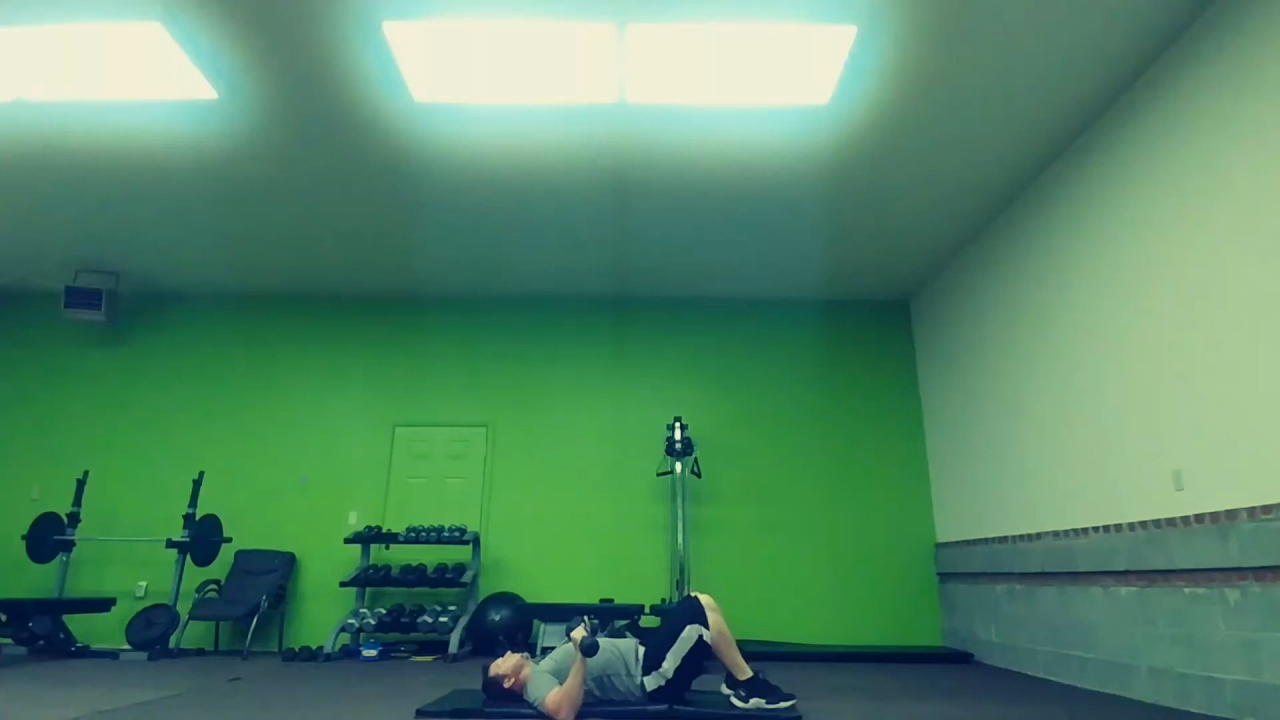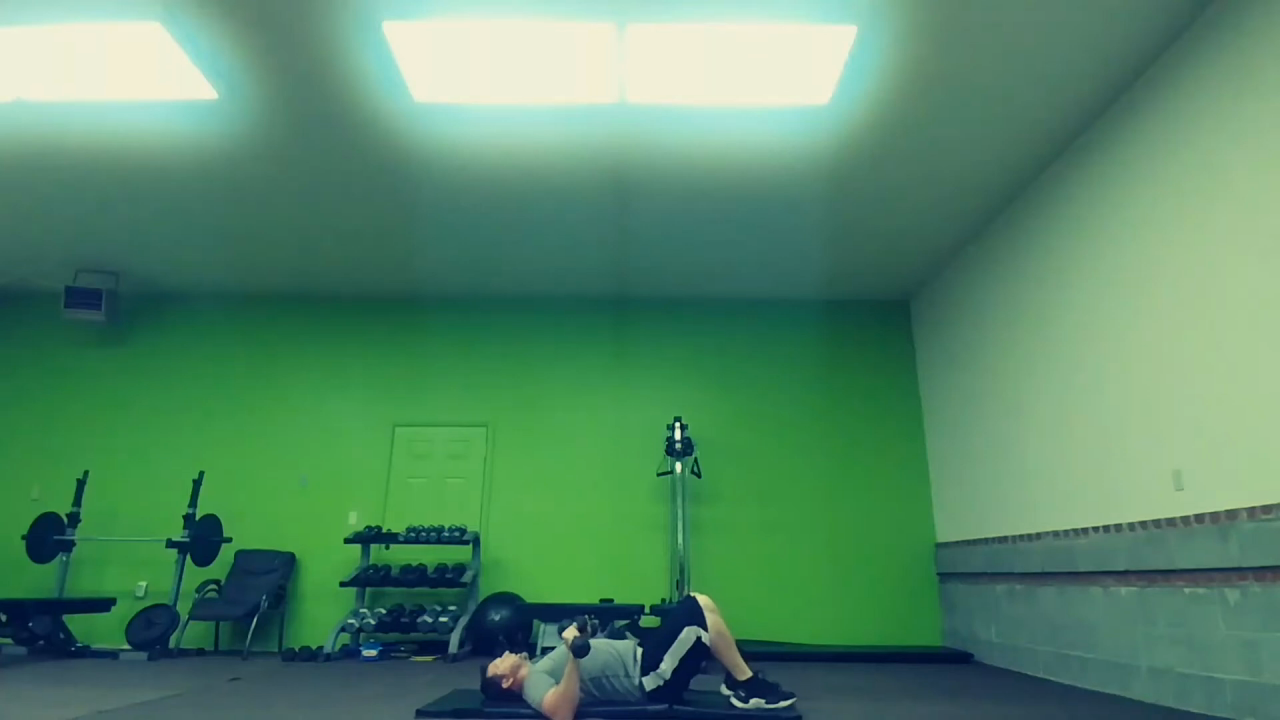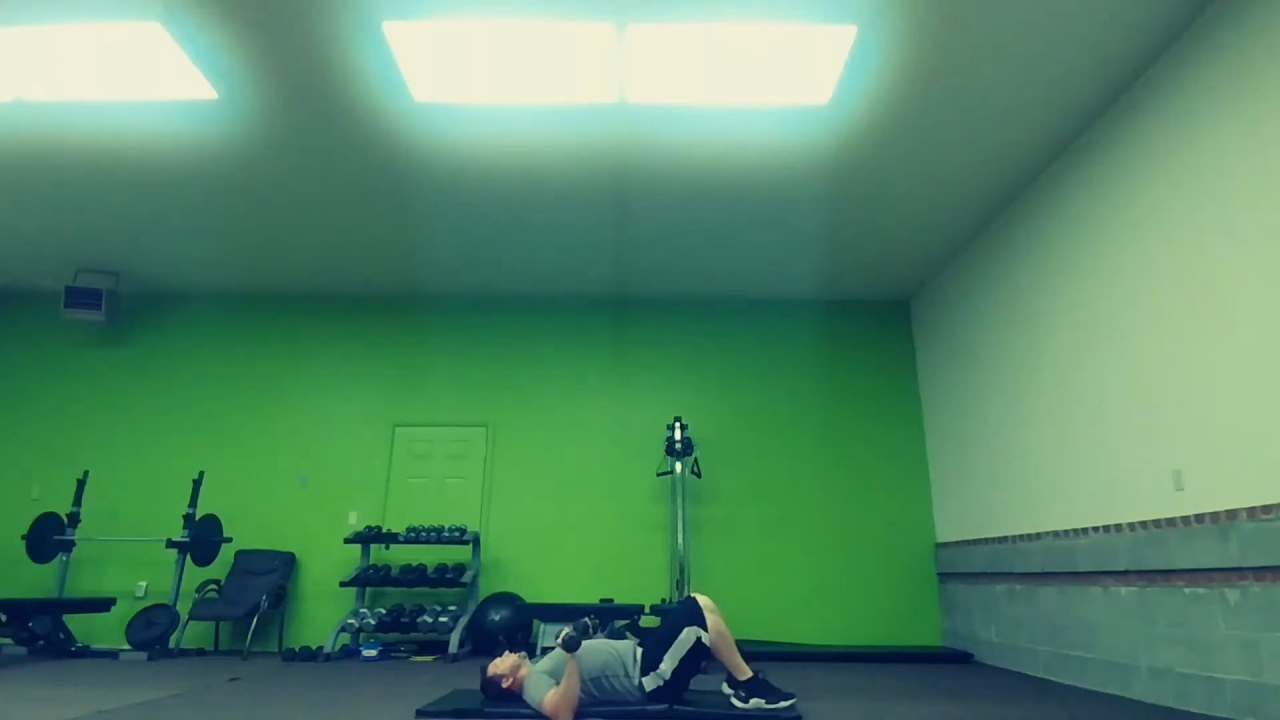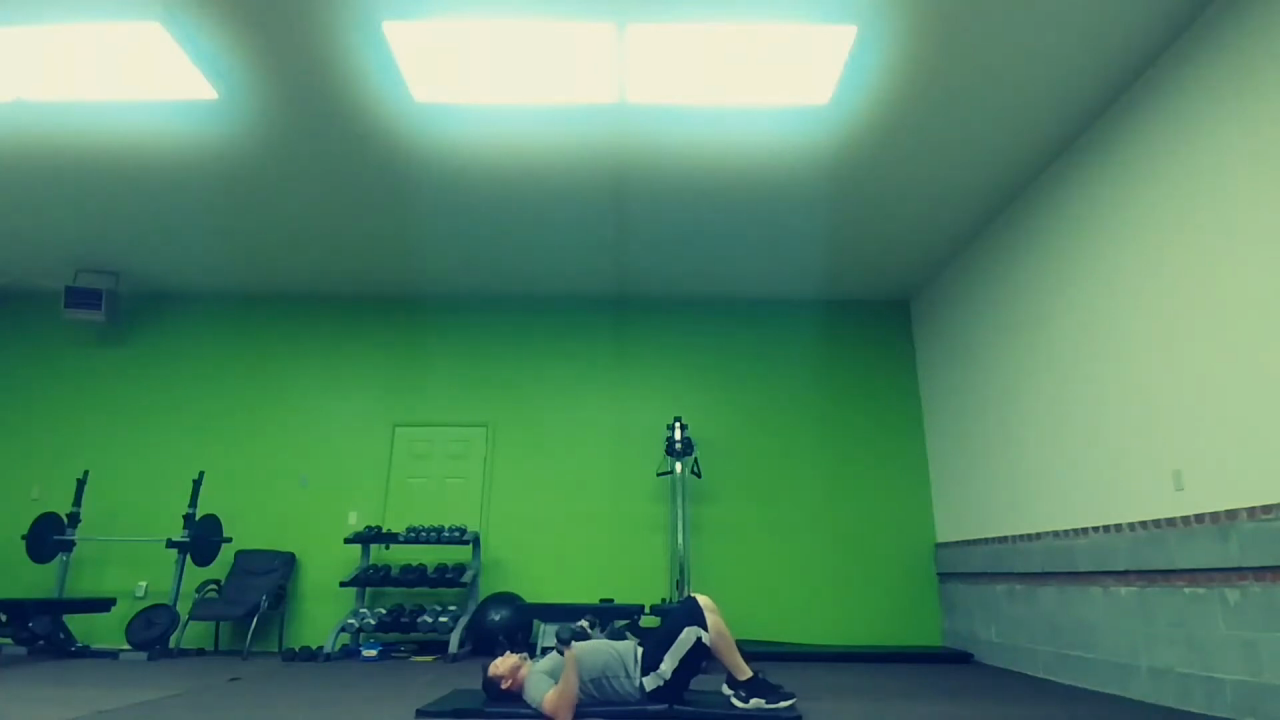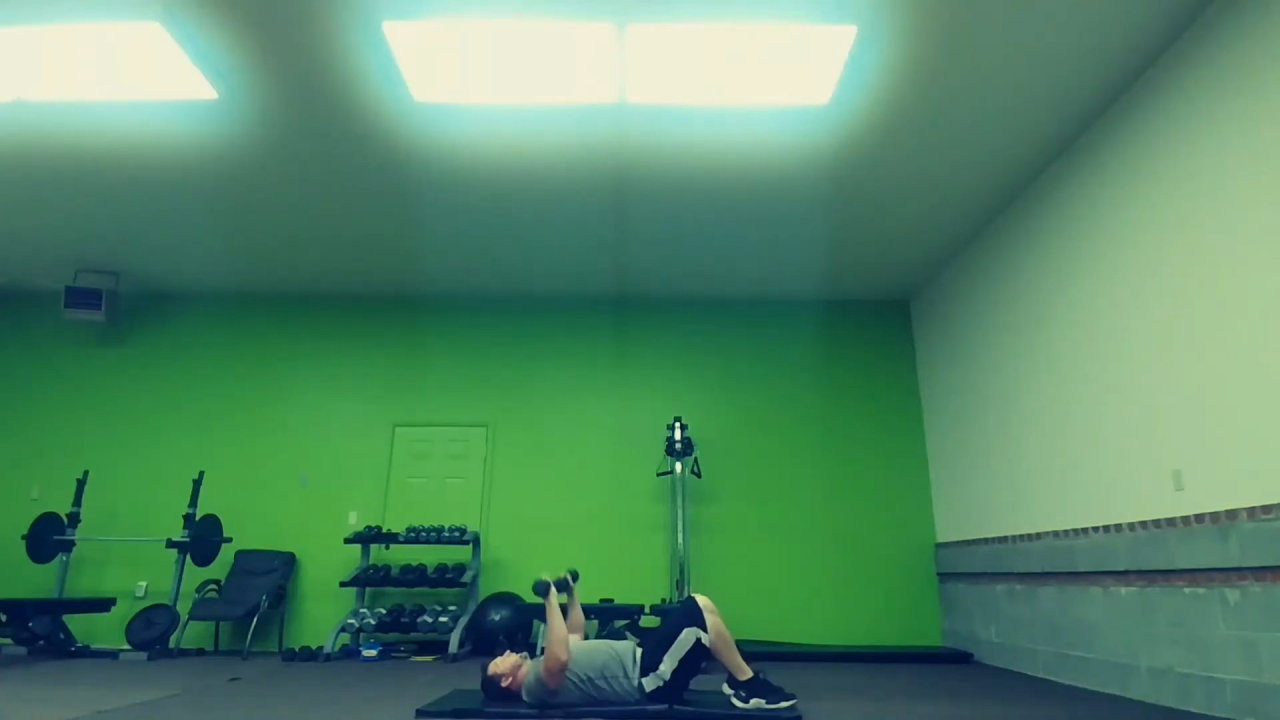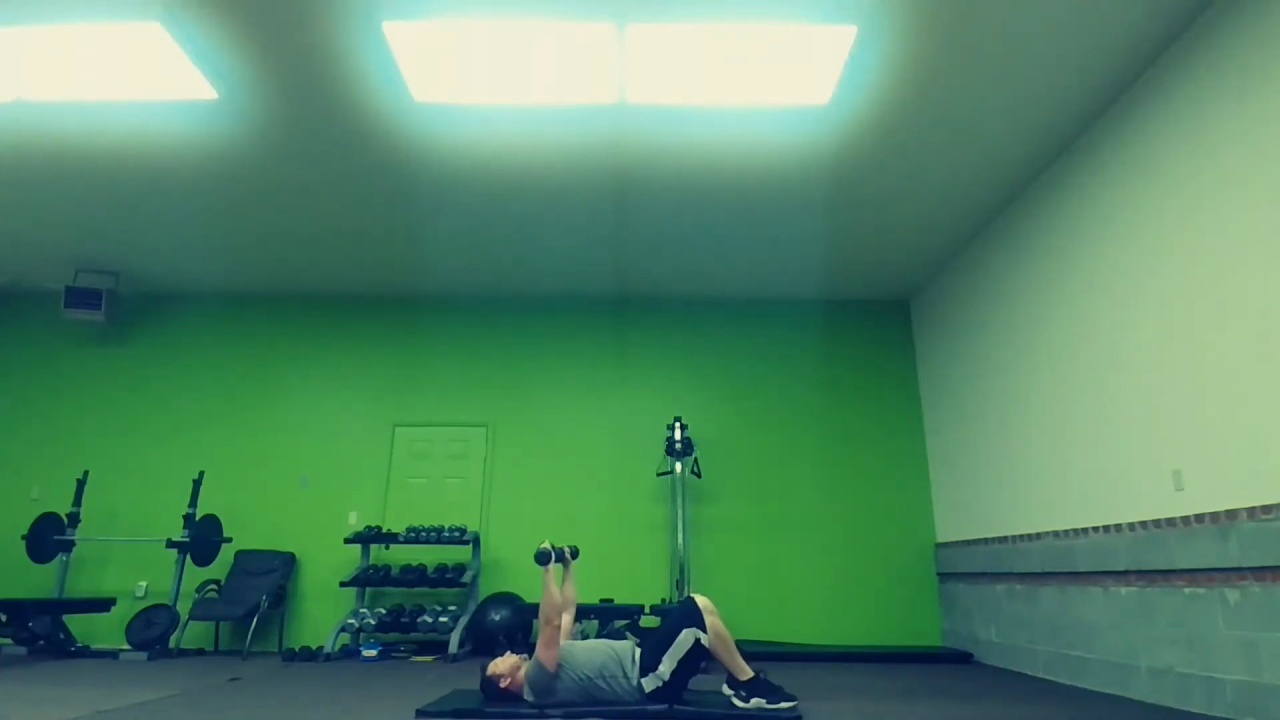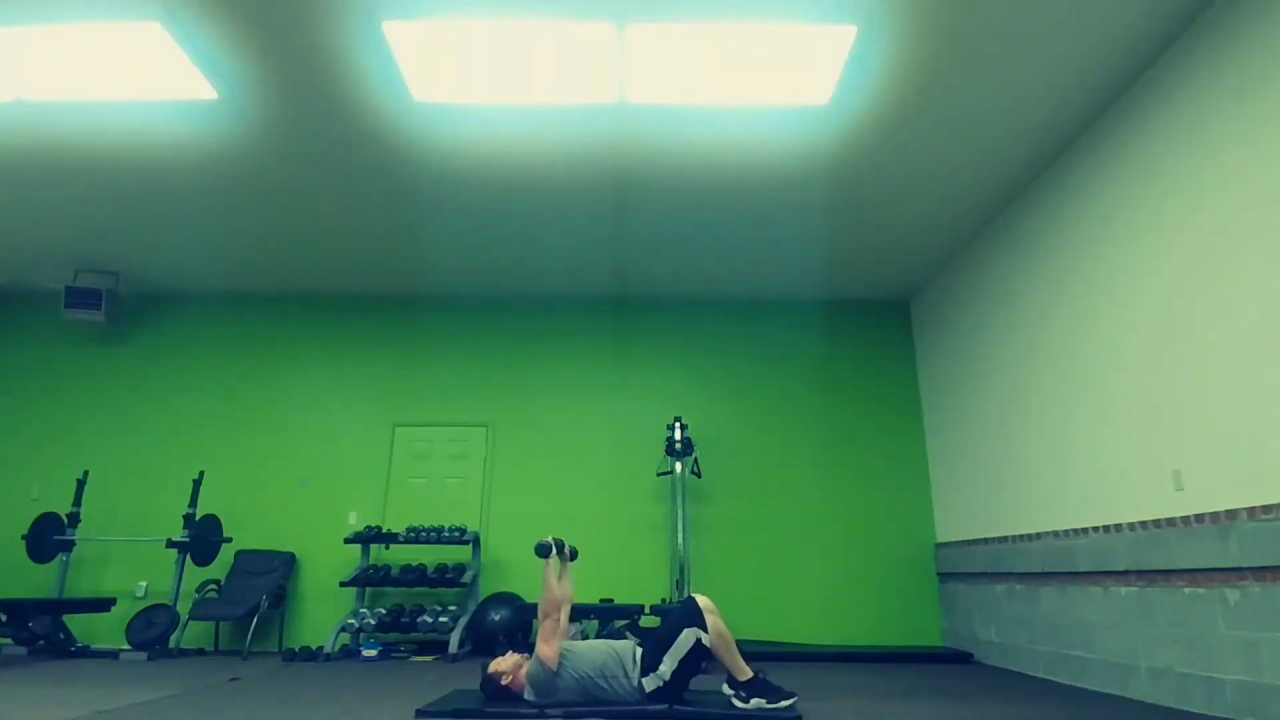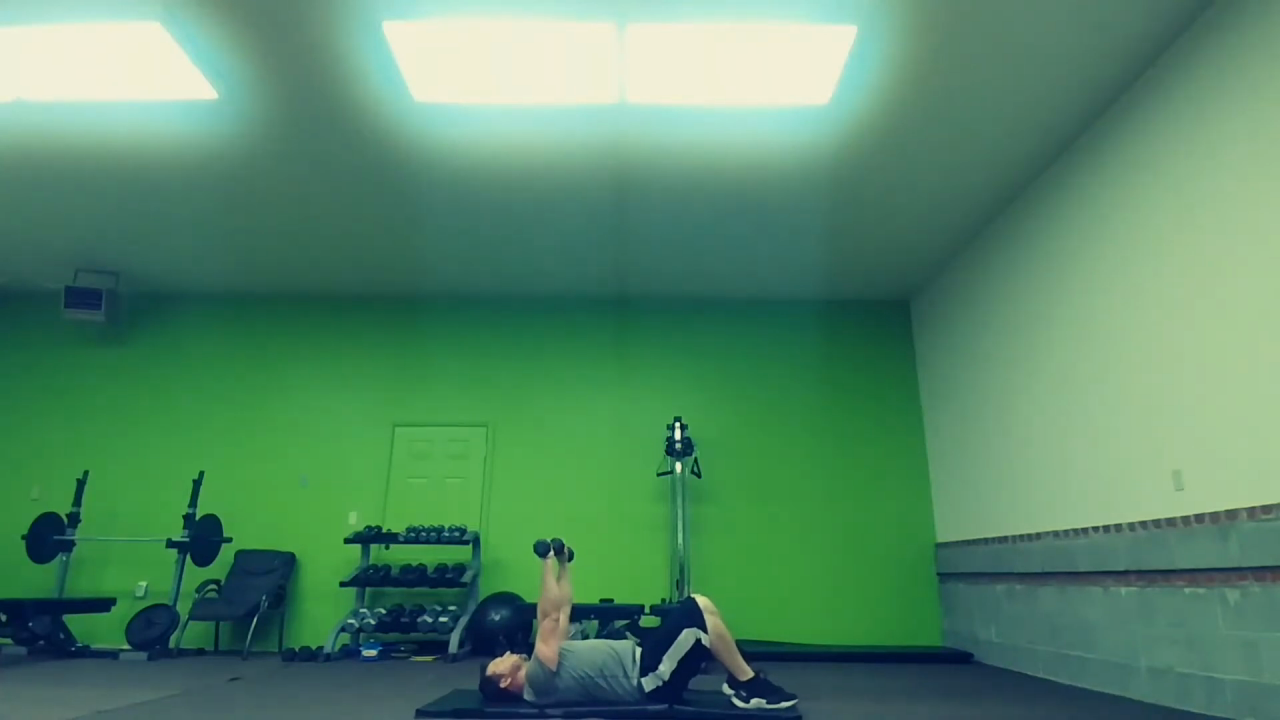
dt=0.3s
person 1, frame 1
left shoulder: (543, 670)
right shoulder: (536, 684)
left wrist: (583, 639)
right wrist: (581, 654)
left hip: (643, 660)
right hip: (650, 679)
left knee: (700, 604)
right knee: (700, 612)
left ankle: (737, 680)
right ankle: (749, 688)
person 1, frame 2
left shoulder: (540, 671)
right shoulder: (533, 683)
left wrist: (578, 639)
right wrist: (574, 654)
left hip: (641, 659)
right hip: (648, 679)
left knee: (699, 603)
right knee: (700, 613)
left ankle: (736, 680)
right ankle: (748, 687)
person 1, frame 3
left shoulder: (541, 670)
right shoulder: (533, 684)
left wrist: (581, 640)
right wrist: (572, 656)
left hip: (640, 659)
right hip: (648, 680)
left knee: (699, 605)
right knee: (700, 614)
left ankle: (739, 680)
right ankle: (749, 688)
person 1, frame 4
left shoulder: (541, 669)
right shoulder: (533, 683)
left wrist: (580, 637)
right wrist: (569, 655)
left hip: (641, 659)
right hip: (648, 679)
left knee: (700, 604)
right knee: (700, 613)
left ankle: (739, 681)
right ankle: (748, 688)
person 1, frame 5
left shoulder: (541, 671)
right shoulder: (535, 687)
left elbow: (575, 634)
right elbow: (559, 657)
left wrist: (571, 594)
right wrist: (551, 602)
left hip: (640, 661)
right hip: (647, 680)
left knee: (698, 605)
right knee: (699, 612)
left ankle: (741, 680)
right ankle: (749, 686)
person 1, frame 6
left shoulder: (545, 663)
right shoulder: (538, 682)
left elbow: (567, 612)
right elbow: (551, 623)
left wrist: (568, 567)
right wrist: (547, 570)
left hip: (641, 664)
right hip: (647, 679)
left knee: (698, 606)
right knee: (698, 612)
left ankle: (742, 681)
right ankle: (748, 686)
person 1, frame 7
left shoulder: (545, 668)
right shoulder: (539, 680)
left elbow: (562, 612)
right elbow: (549, 618)
left wrist: (564, 564)
right wrist: (548, 563)
left hip: (643, 667)
right hip: (648, 680)
left knee: (698, 606)
right knee: (699, 611)
left ankle: (742, 681)
right ankle: (748, 687)
person 1, frame 8
left shoulder: (545, 666)
right shoulder: (539, 680)
left elbow: (562, 611)
right elbow: (549, 618)
left wrist: (563, 565)
right wrist: (547, 564)
left hip: (642, 663)
right hip: (647, 679)
left knee: (699, 607)
right knee: (698, 611)
left ankle: (742, 681)
right ankle: (750, 687)
